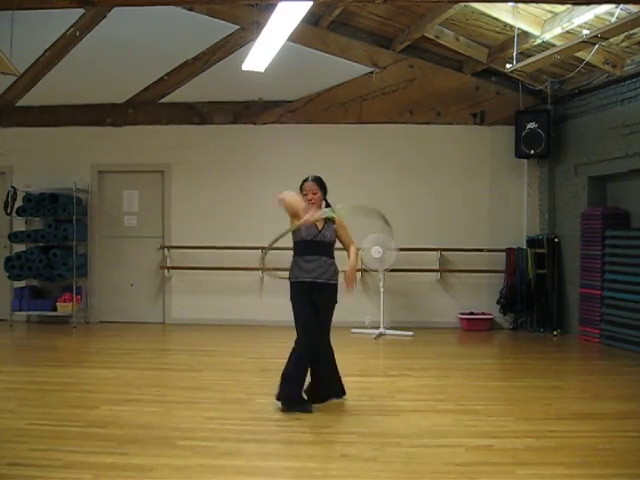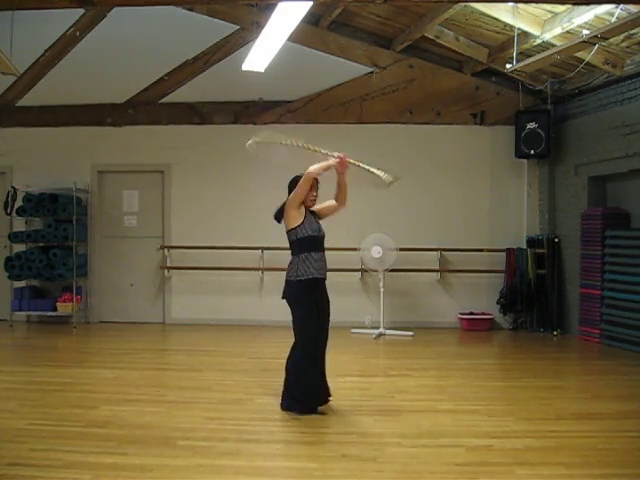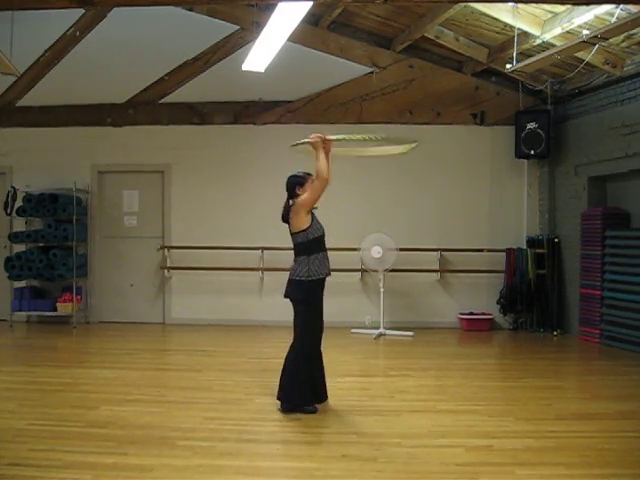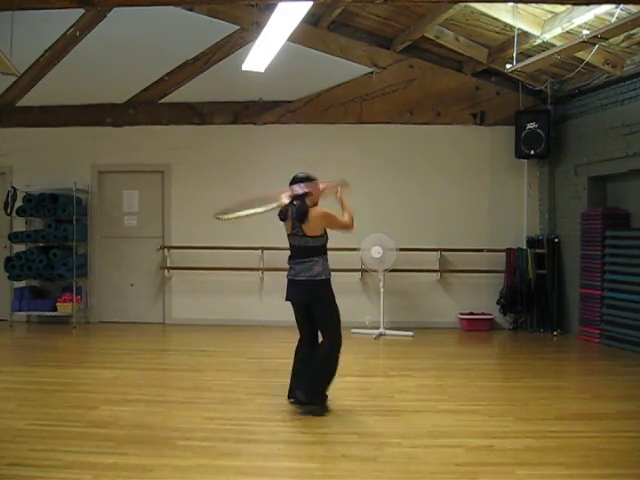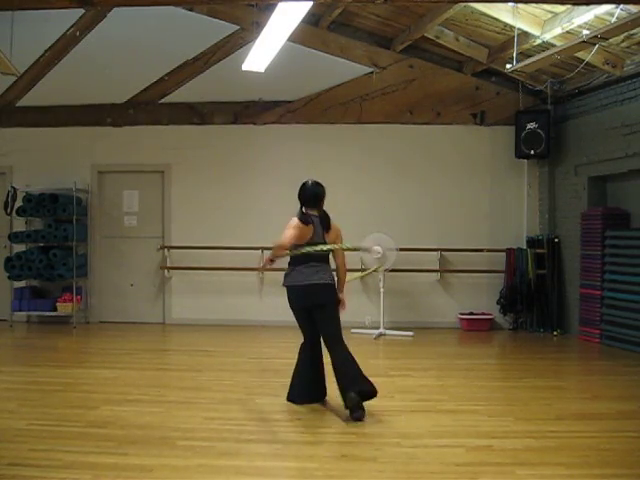
dt=0.3s
person 1, frame 1
left shoulder: (335, 222)
right shoulder: (297, 214)
left elbow: (350, 246)
right elbow: (285, 198)
left wrist: (351, 266)
right wrist: (305, 211)
left hip: (327, 286)
right hip: (302, 286)
left knee: (321, 338)
right knee: (306, 339)
left ankle: (323, 389)
right ankle: (291, 396)
person 1, frame 2
left shoulder: (314, 214)
right shoulder: (292, 209)
left elbow: (340, 202)
right elbow: (309, 174)
left wrist: (341, 174)
right wrist: (331, 162)
left hip: (317, 285)
right hip: (300, 285)
left knee: (318, 340)
right knee: (305, 341)
left ankle: (313, 394)
right ankle: (295, 400)
person 1, frame 3
left shoulder: (302, 209)
right shoulder: (299, 207)
left elbow: (318, 181)
right elbow: (322, 181)
left wrist: (322, 152)
right wrist: (320, 150)
left hip: (308, 283)
right hip: (306, 284)
left knee: (311, 339)
right knee: (304, 340)
left ankle: (309, 394)
right ankle: (291, 399)
person 1, frame 4
left shoulder: (289, 213)
right shoulder: (318, 215)
left elbow: (293, 198)
right elbow: (349, 224)
left wrist: (314, 189)
right wrist: (341, 199)
left hip: (296, 283)
right hip: (316, 284)
left knee: (307, 339)
right knee: (332, 339)
left ankle: (303, 392)
right ankle: (310, 392)
person 1, frame 5
left shoulder: (297, 222)
right shoulder: (332, 227)
left elbow: (285, 242)
right elbow: (341, 264)
left wrist: (272, 256)
right wrist: (341, 292)
left hip: (298, 289)
right hip: (324, 288)
left knee: (311, 340)
right knee: (335, 342)
left ankle: (305, 392)
right ankle: (353, 391)
